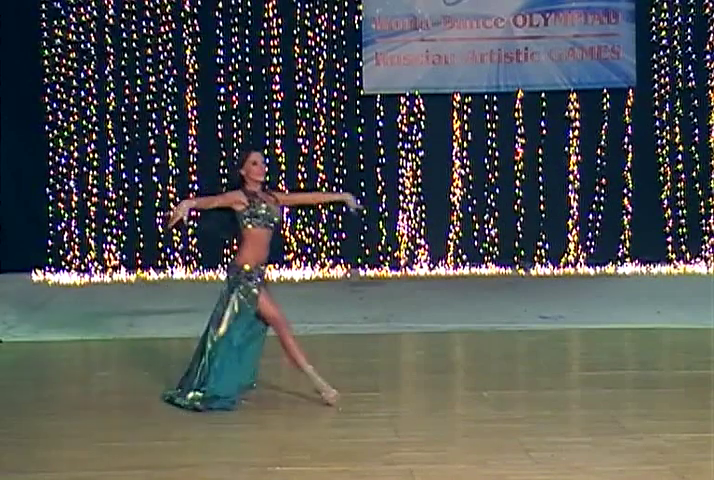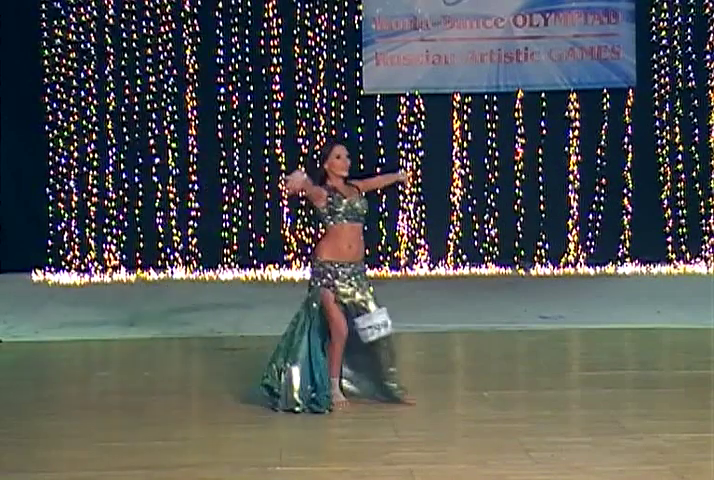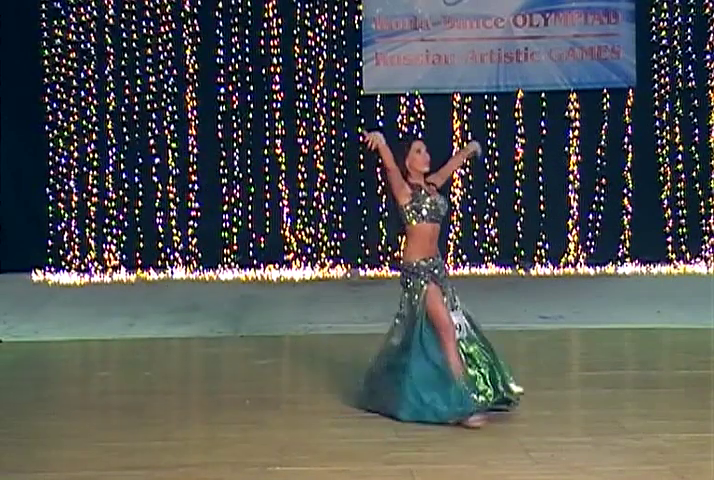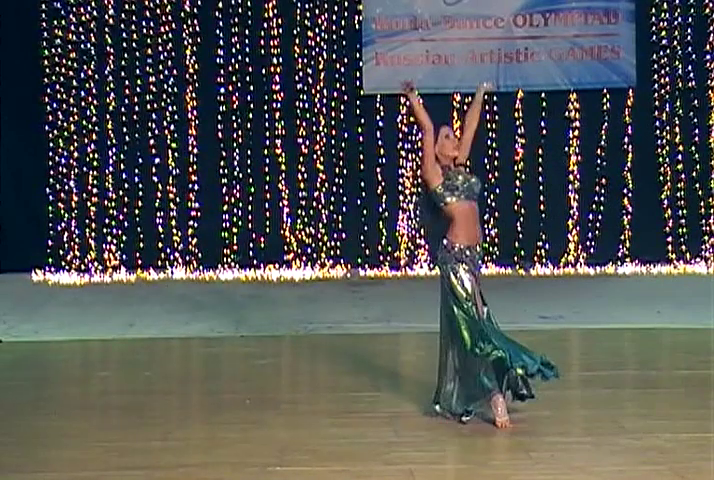
dt=0.5s
person 1, frame 1
left shoulder: (271, 197)
right shoulder: (239, 196)
left elbow: (304, 197)
right elbow: (209, 200)
left wrist: (341, 196)
right wrist: (187, 204)
left hip: (254, 271)
right hip: (245, 271)
left knee: (243, 329)
right knee: (280, 323)
right ankle: (317, 382)
person 1, frame 2
left shoulder: (355, 188)
right shoulder: (320, 193)
left elbow: (378, 180)
right elbow: (308, 186)
left wrist: (398, 175)
right wrist: (300, 177)
left hip: (355, 268)
right hip: (327, 267)
left knee: (375, 328)
right knee: (340, 330)
left ankle: (385, 385)
right ankle: (331, 386)
person 1, frame 3
left shoulder: (431, 185)
right shoulder: (404, 189)
left elbow: (450, 165)
right elbow: (391, 166)
left wrist: (469, 149)
right wrist: (381, 143)
left hip: (435, 266)
right hip: (417, 268)
left knee: (460, 329)
right knee: (447, 332)
right ankle: (461, 404)
person 1, frame 4
left shoulder: (460, 168)
right shoulder: (435, 173)
left elbow: (470, 128)
right elbow: (428, 130)
left wrist: (479, 96)
right wrist: (414, 99)
left hip: (470, 255)
right hip: (457, 255)
left knee: (465, 326)
right knee: (475, 324)
left ankle: (459, 400)
right ankle: (492, 396)
